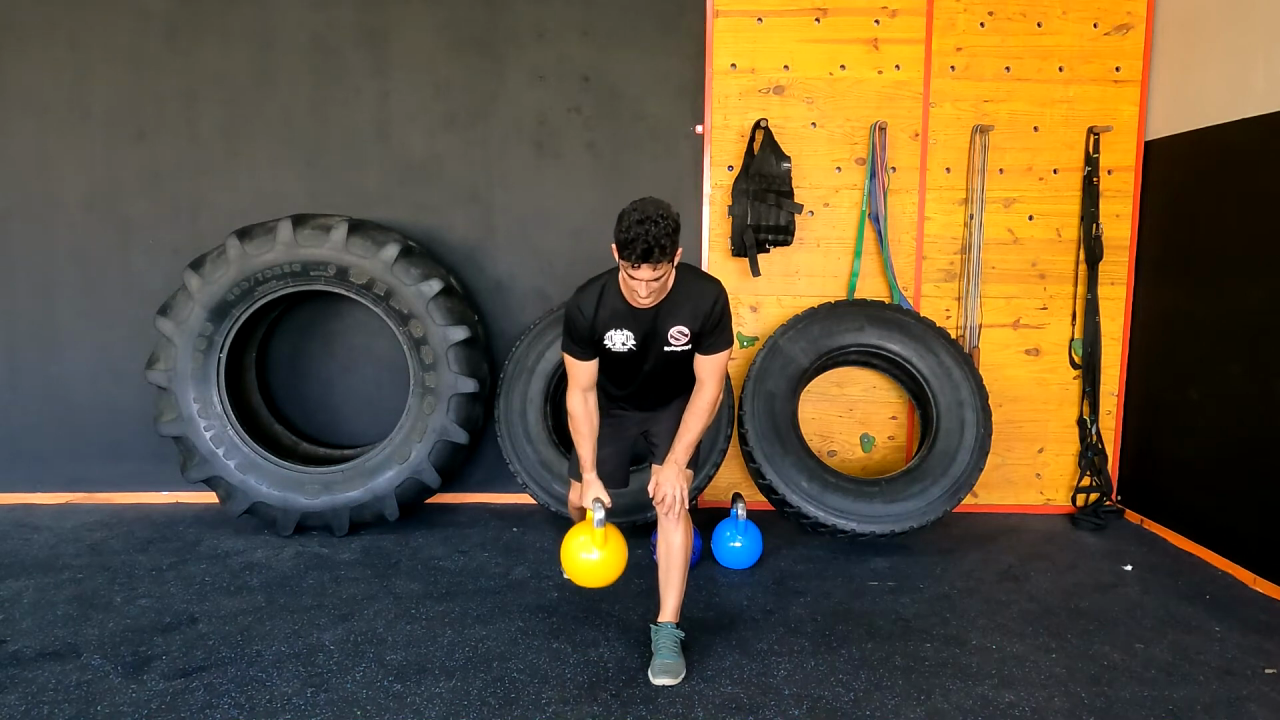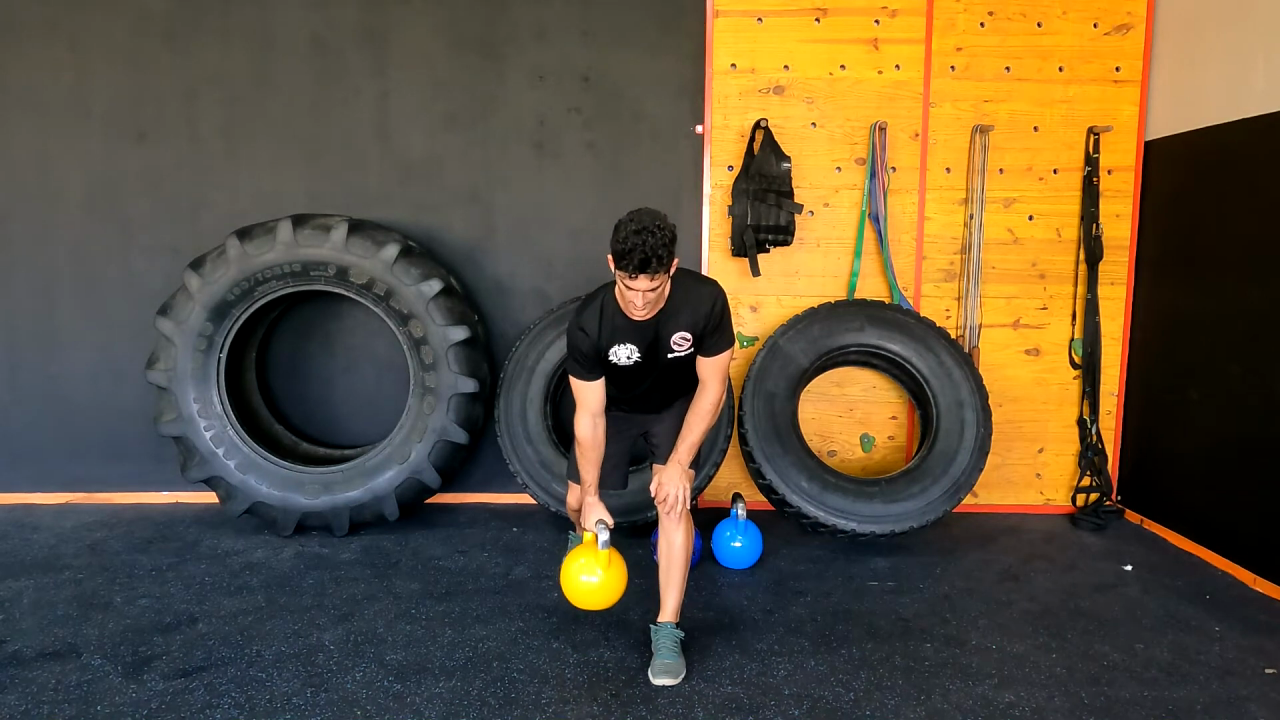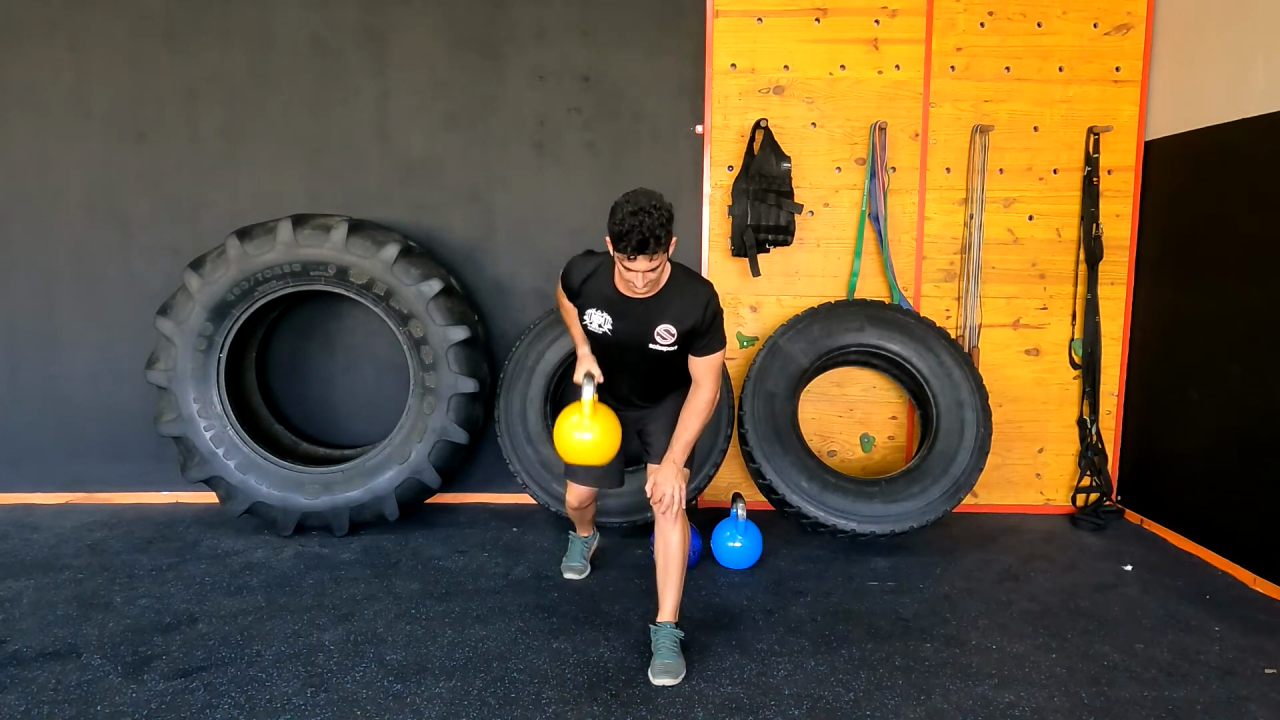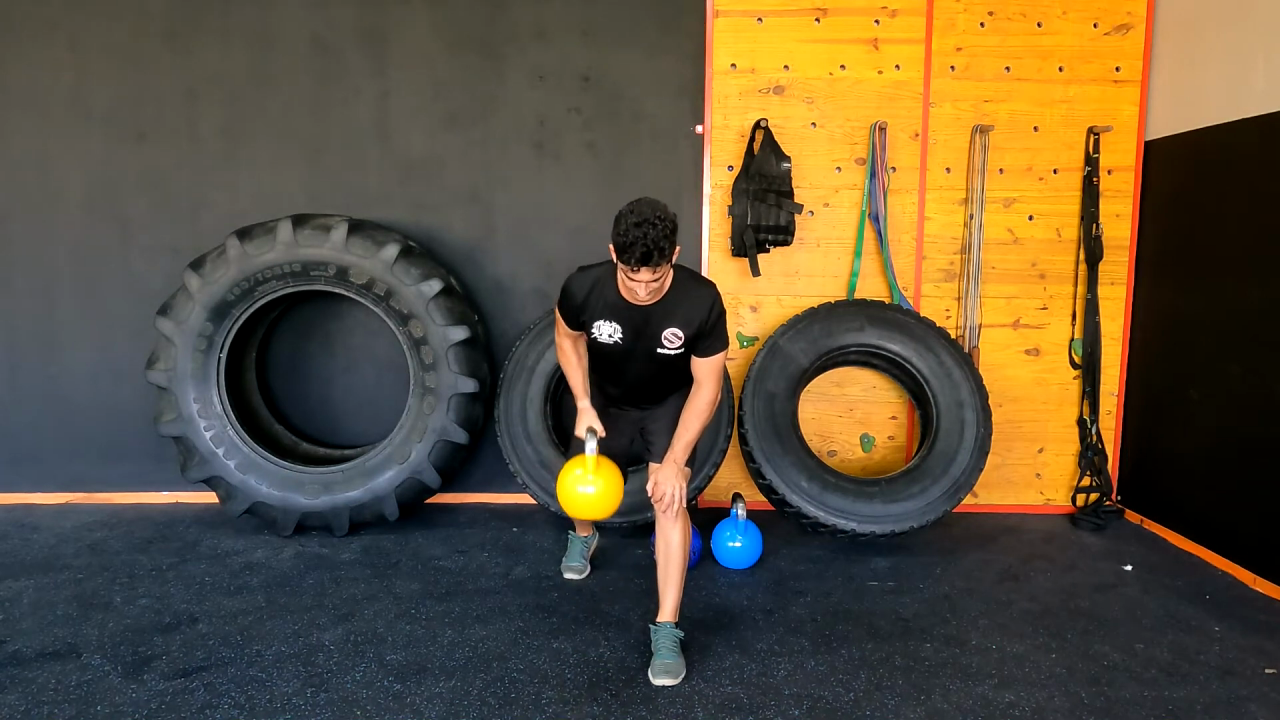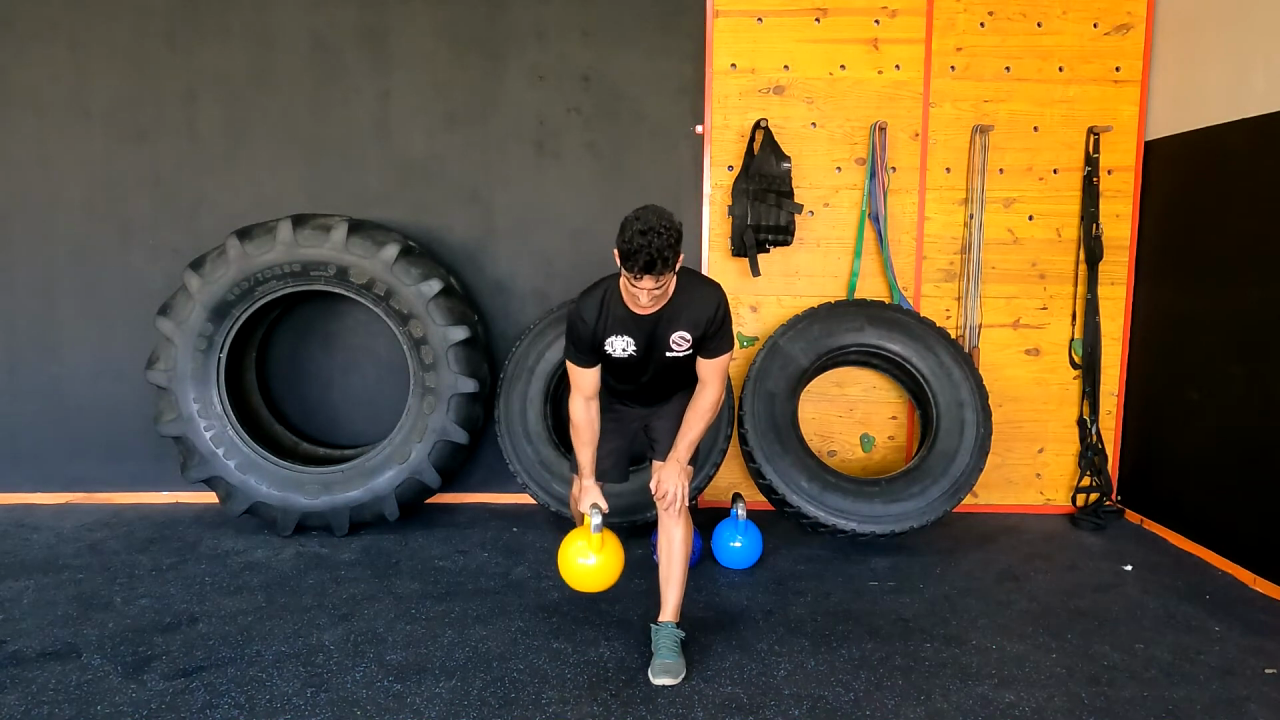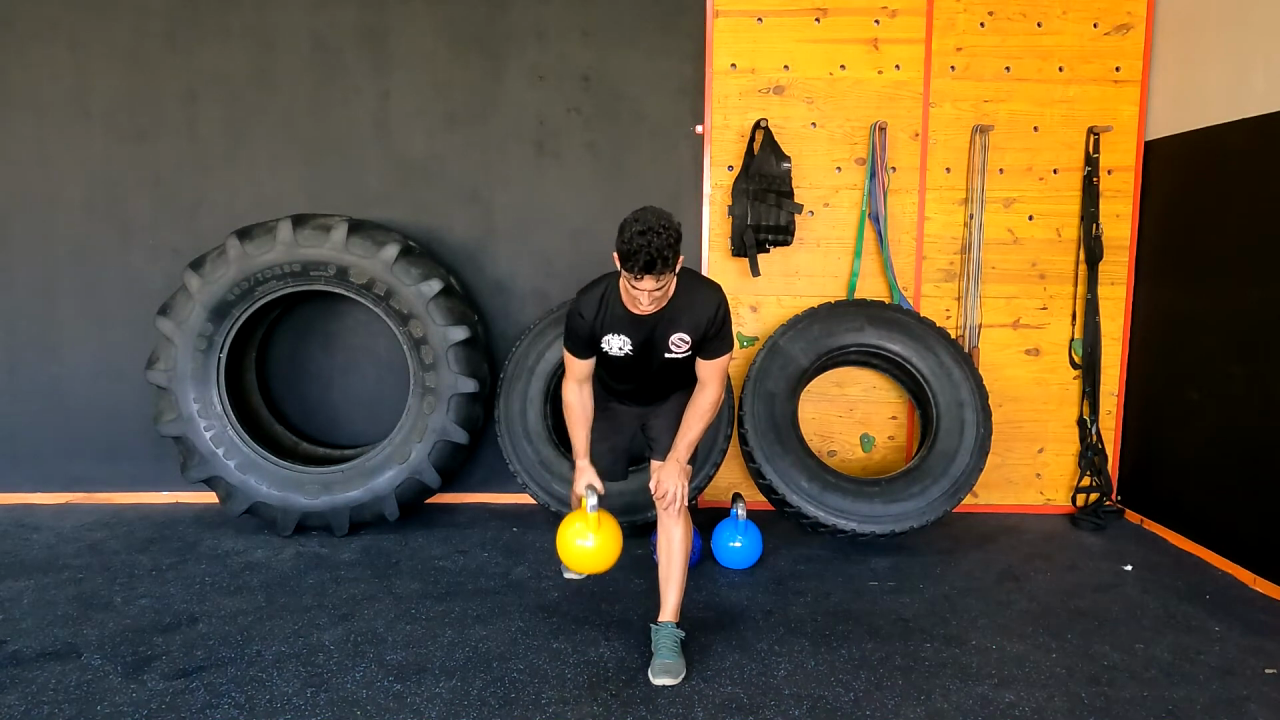
dt=0.5s
person 1, frame 1
left shoulder: (706, 297)
right shoulder: (587, 305)
left elbow: (709, 385)
right elbow: (581, 392)
left wrist: (676, 462)
right wrist: (589, 475)
left hip: (676, 404)
right hip: (612, 405)
left knee: (672, 501)
right knee: (581, 500)
left ankle: (666, 630)
person 1, frame 2
left shoulder: (705, 300)
right shoulder: (589, 322)
left elbow: (712, 385)
right elbow: (590, 417)
left wrist: (679, 462)
right wrist: (593, 499)
left hip: (676, 404)
right hip: (614, 407)
left knee: (673, 500)
right knee: (578, 502)
left ankle: (667, 631)
right ankle: (583, 537)
person 1, frame 3
left shoulder: (697, 299)
right shoulder: (583, 273)
left elbow: (705, 386)
left wrist: (673, 461)
right wrist: (583, 351)
left hip: (668, 404)
right hip: (604, 398)
left knee: (668, 501)
right knee: (577, 495)
left ankle: (666, 632)
right ankle: (584, 536)
person 1, frame 4
left shoulder: (701, 301)
right shoulder: (583, 287)
left elbow: (707, 386)
right elbow: (568, 338)
left wrist: (675, 460)
right wrist: (583, 406)
left hip: (670, 403)
right hip: (605, 401)
left knee: (670, 498)
left ankle: (666, 631)
right ankle: (583, 535)
person 1, frame 5
left shoulder: (706, 301)
right shoulder: (590, 310)
left elbow: (711, 385)
right elbow: (584, 398)
left wrist: (678, 460)
right wrist: (588, 479)
left hip: (675, 401)
right hip: (612, 402)
left knee: (672, 498)
right knee: (582, 497)
left ankle: (667, 631)
person 1, frame 6
left shoulder: (707, 303)
right shoulder: (590, 305)
left elbow: (711, 385)
right elbow: (575, 382)
left wrist: (677, 458)
right wrist: (583, 462)
left hip: (673, 400)
right hip: (609, 399)
left knee: (671, 497)
right knee: (585, 487)
left ankle: (667, 630)
